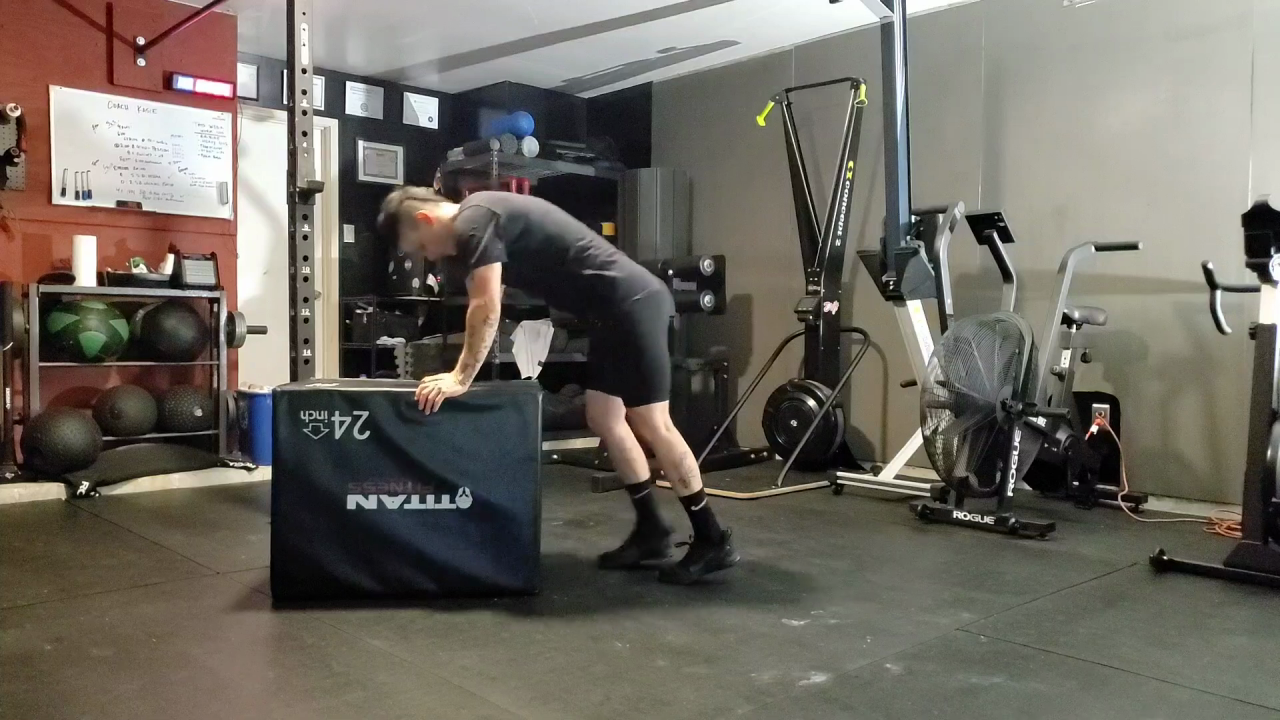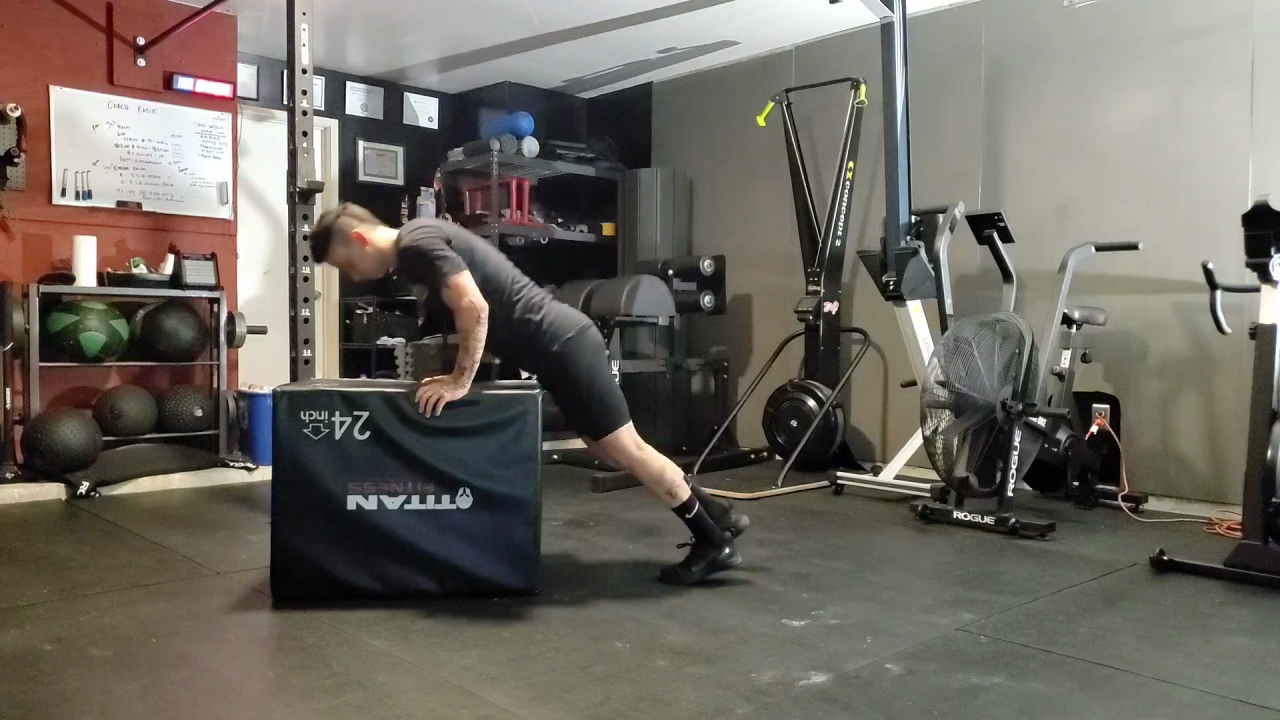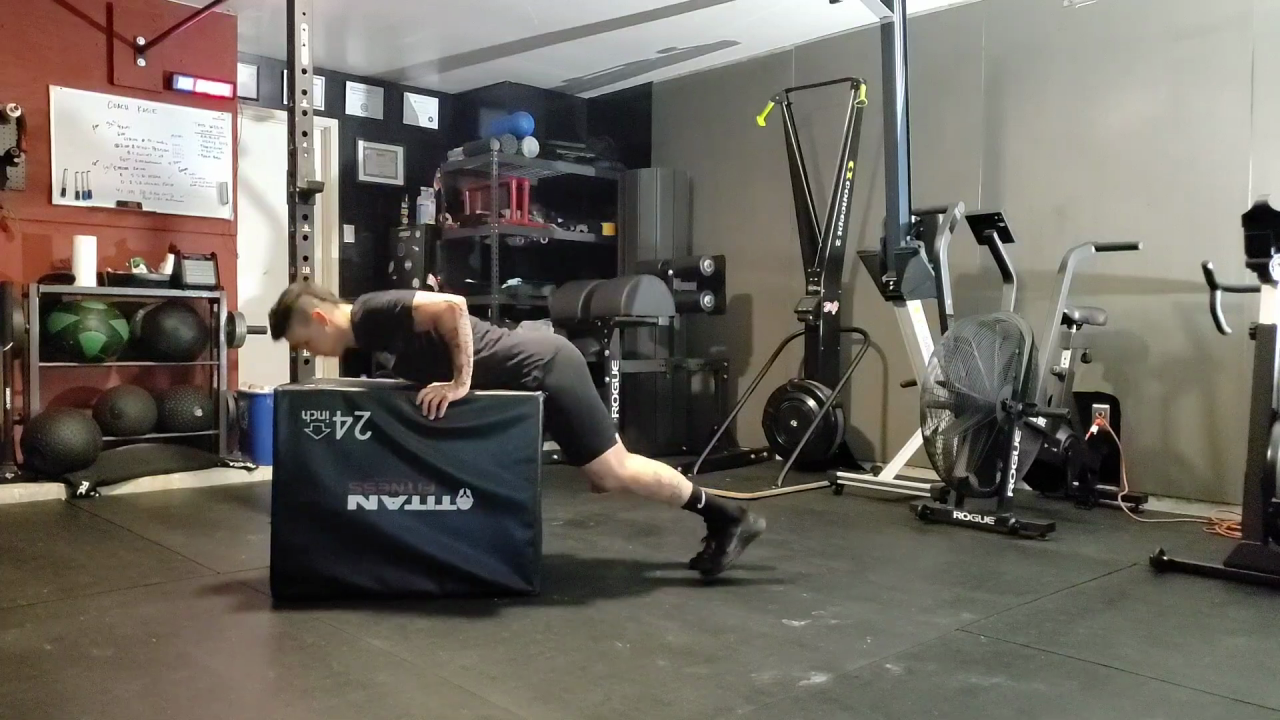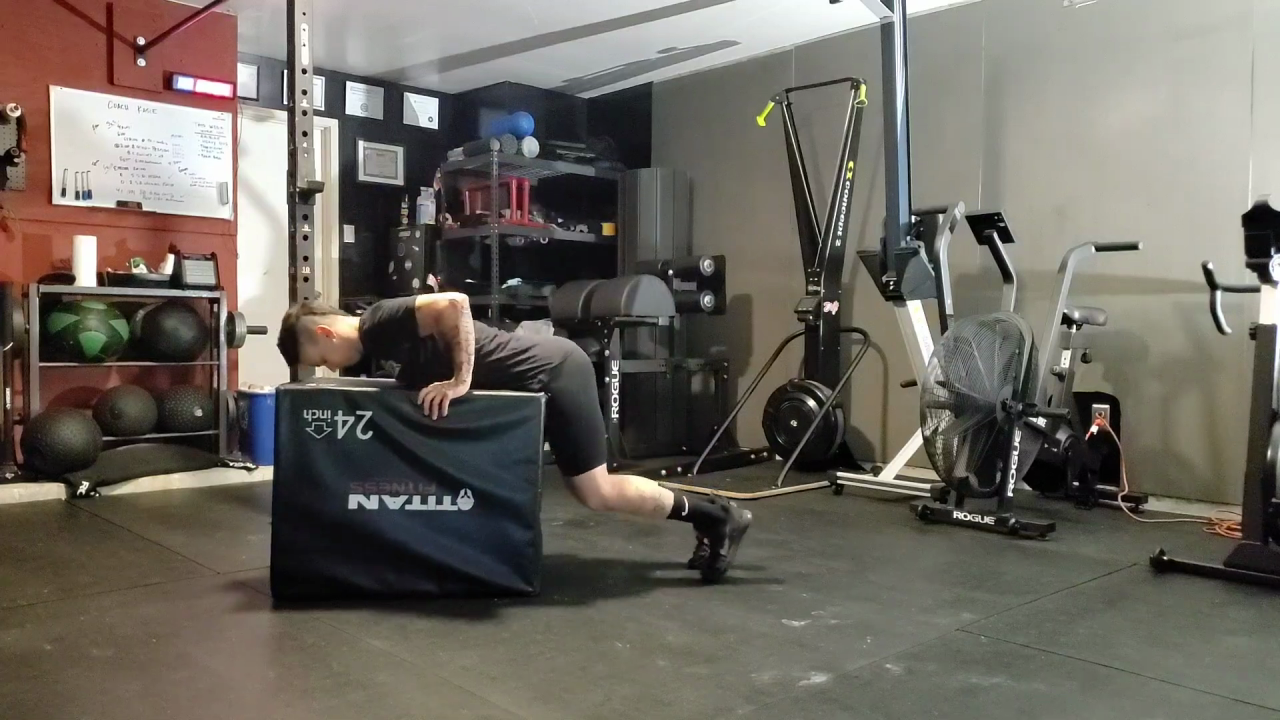
dt=0.4s
person 1, frame 1
left shoulder: (471, 221)
right shoulder: (480, 216)
left elbow: (486, 308)
right elbow: (486, 307)
left wrist: (462, 378)
right wrist: (464, 371)
left hip: (631, 300)
right hip: (617, 305)
left knee: (650, 425)
right knee: (602, 418)
left ankle: (713, 540)
right ankle: (650, 530)
person 1, frame 2
left shoulder: (417, 243)
right shoulder: (415, 247)
left elbow: (474, 309)
right elbow: (468, 313)
left wrist: (461, 380)
right wrist: (457, 376)
left hip: (562, 342)
right hip: (557, 341)
left knee: (624, 447)
right knee: (611, 451)
left ankle: (714, 538)
right ankle: (719, 515)
person 1, frame 3
left shoulder: (371, 314)
right shoulder: (375, 334)
left elbow: (452, 309)
left wrist: (460, 384)
right wrist: (451, 383)
left hip: (545, 369)
right hip: (540, 369)
left knee: (611, 471)
right knee: (607, 470)
left ankle: (731, 519)
right ankle: (723, 522)
person 1, frame 4
left shoulder: (378, 323)
right shoulder: (381, 346)
left elbow: (454, 305)
left wrist: (461, 381)
left hip: (553, 372)
right hip: (547, 373)
left knee: (595, 493)
right knee: (592, 489)
left ankle: (719, 517)
right ankle: (709, 518)
